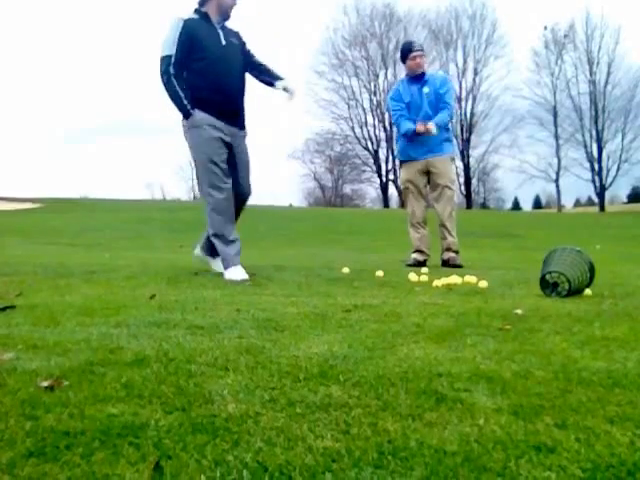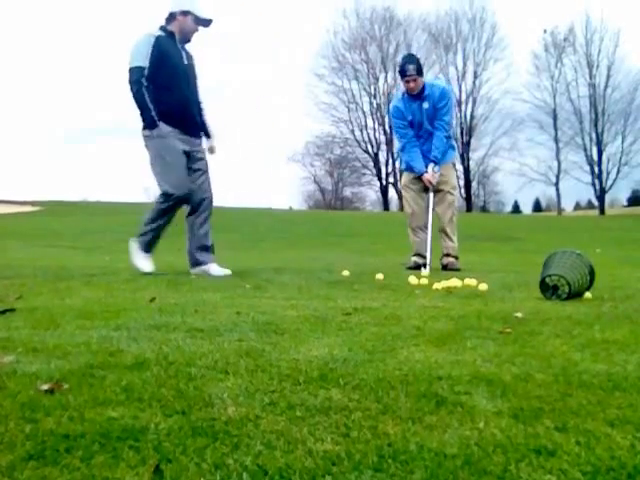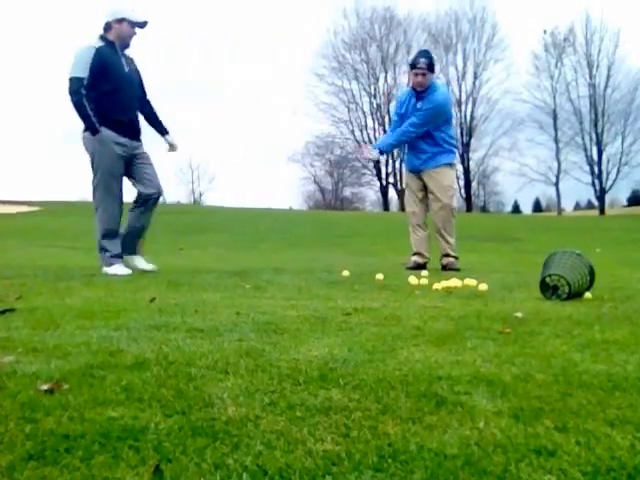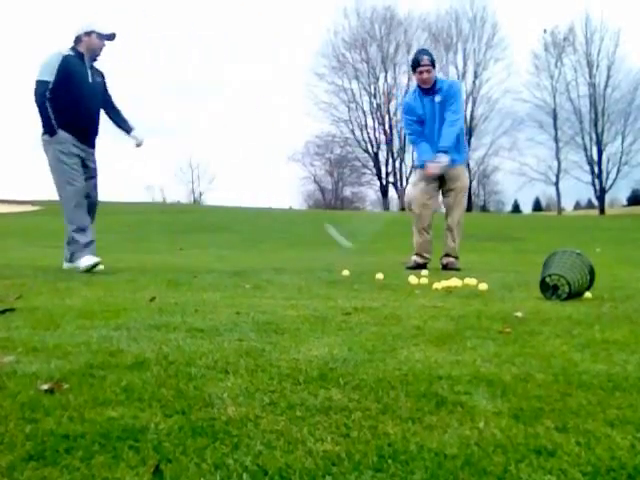
dt=0.5s
person 1, frame 1
left shoulder: (233, 37)
right shoulder: (185, 27)
left elbow: (254, 66)
right elbow: (169, 71)
left wrist: (278, 82)
right wrist: (189, 112)
left hip: (235, 124)
right hip: (205, 122)
left knee: (240, 190)
right knee: (217, 192)
left ankle: (209, 246)
right ankle: (229, 261)
person 1, frame 2
left shoulder: (186, 55)
right shoulder: (151, 42)
right elbow: (138, 82)
left wrist: (208, 134)
right wrist: (154, 124)
left hip: (192, 137)
right hip: (164, 134)
left knee: (202, 197)
right knee: (174, 191)
left ankle: (202, 261)
right ankle: (142, 244)
person 1, frame 3
left shoulder: (129, 62)
right shoulder: (92, 53)
left elbow: (142, 101)
right elbow: (77, 92)
left wrist: (164, 132)
right wrist: (96, 130)
left hip: (133, 141)
right hip: (106, 139)
left knee: (151, 191)
right knee: (109, 201)
left ankle: (129, 251)
right ankle: (111, 258)
person 1, frame 4
left shoulder: (97, 75)
right shoulder: (60, 61)
left elbow: (110, 107)
right elbow: (42, 94)
left wrist: (130, 131)
right wrist: (54, 131)
left hip: (87, 145)
right hip: (63, 141)
left knee: (88, 199)
right knee: (74, 192)
left ankle: (76, 256)
right ankle: (81, 252)
person 2, frame 1
left shoulder: (441, 81)
right shoulder: (397, 92)
left elbow: (448, 111)
right elbow: (400, 122)
left wrist: (434, 124)
right wrist: (415, 128)
left hip: (440, 152)
right hip: (410, 156)
left knee: (445, 204)
right knee: (415, 208)
left ankle: (450, 251)
right ankle: (419, 252)
person 2, frame 2
left shoulder: (442, 92)
right shoulder: (397, 107)
left elbow: (443, 130)
right elbow: (407, 142)
left wrist: (433, 163)
right wrist: (422, 171)
left hip: (442, 161)
right hip: (413, 166)
left knee: (447, 210)
right knee: (414, 213)
left ankle: (449, 256)
right ankle: (419, 256)
person 2, frame 3
left shoulder: (439, 98)
right shoulder: (404, 97)
left elbow: (411, 129)
right elbow: (396, 129)
left wrist: (379, 149)
right wrist: (378, 146)
left hip: (439, 161)
right hip: (413, 163)
left knee: (443, 209)
right knee: (415, 212)
left ankle: (449, 256)
right ankle: (419, 256)
person 2, frame 4
left shoulder: (451, 88)
right shoulder: (410, 102)
left elbow: (452, 123)
right elbow: (416, 136)
left wrist: (443, 155)
right wrist: (428, 162)
left hip: (454, 161)
right hip: (426, 162)
left knee: (455, 210)
right knee: (420, 208)
left ankle: (450, 256)
right ankle: (421, 256)
